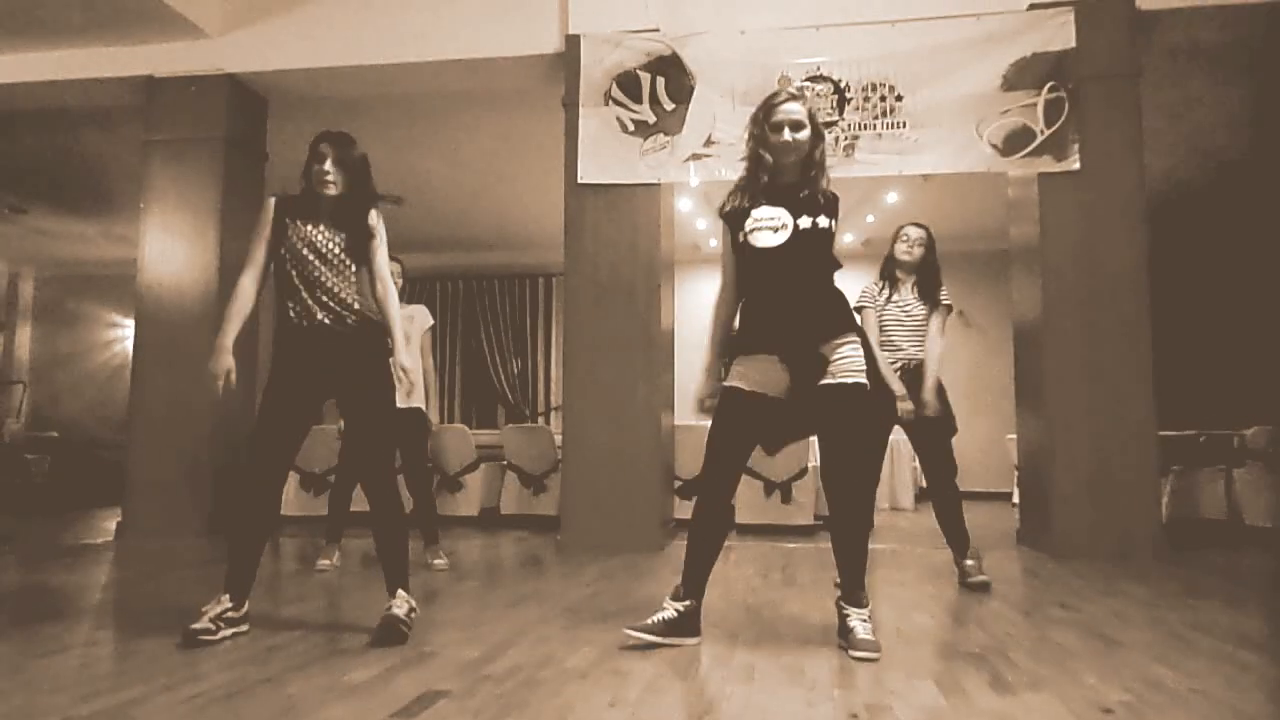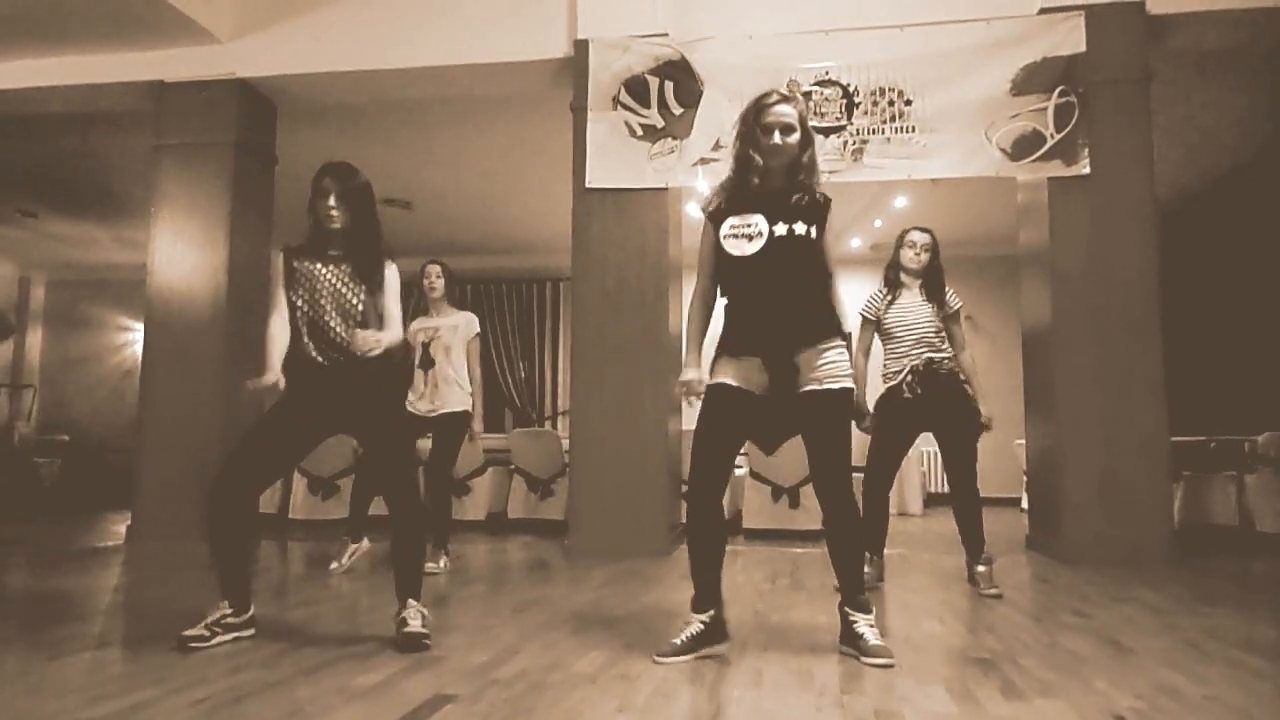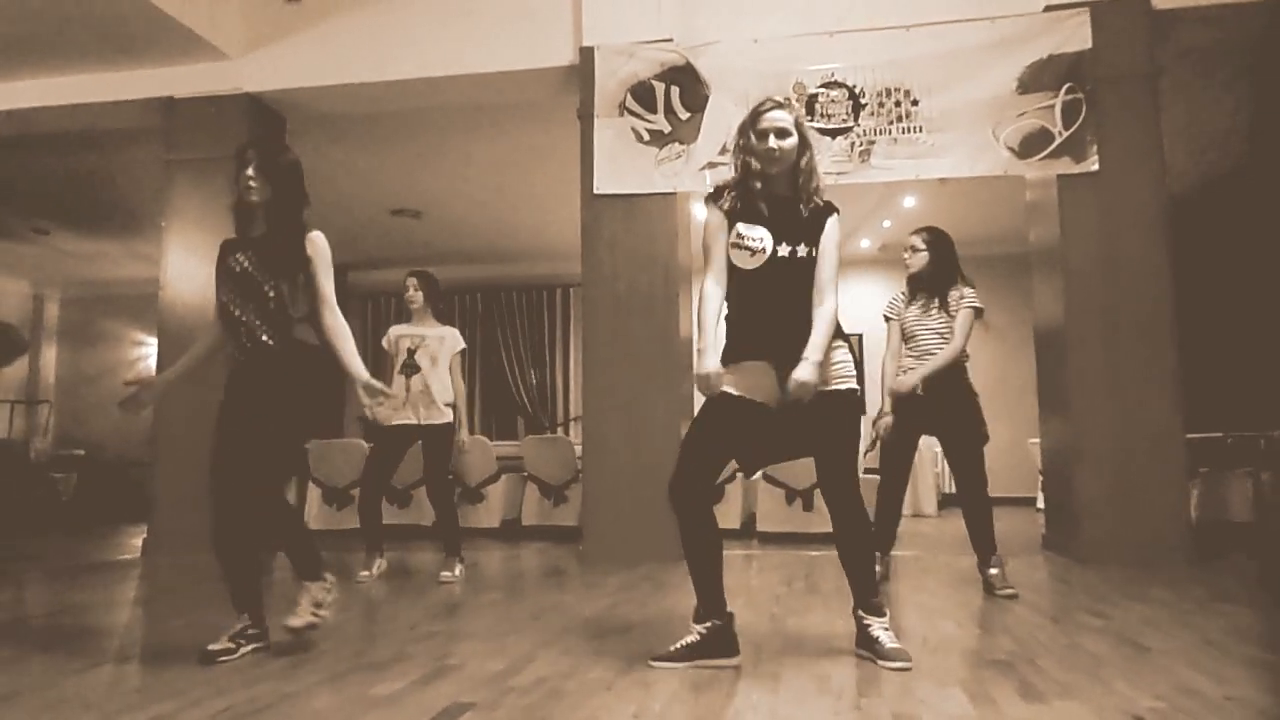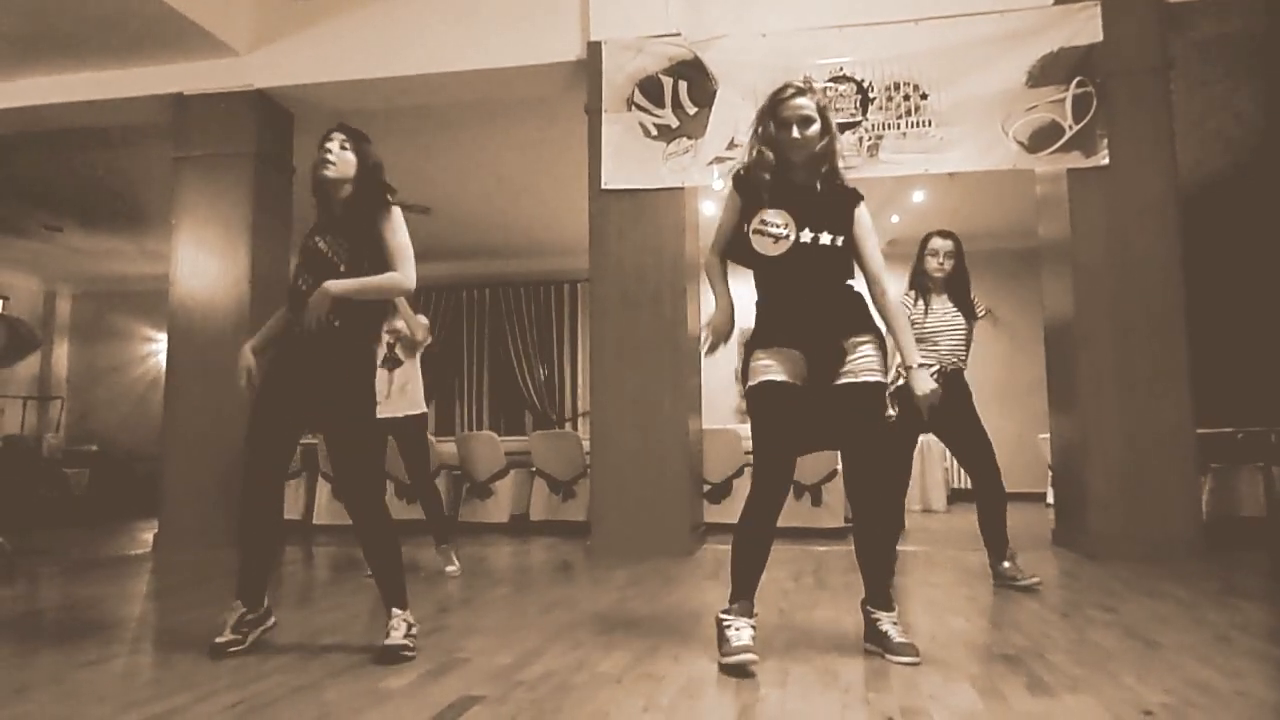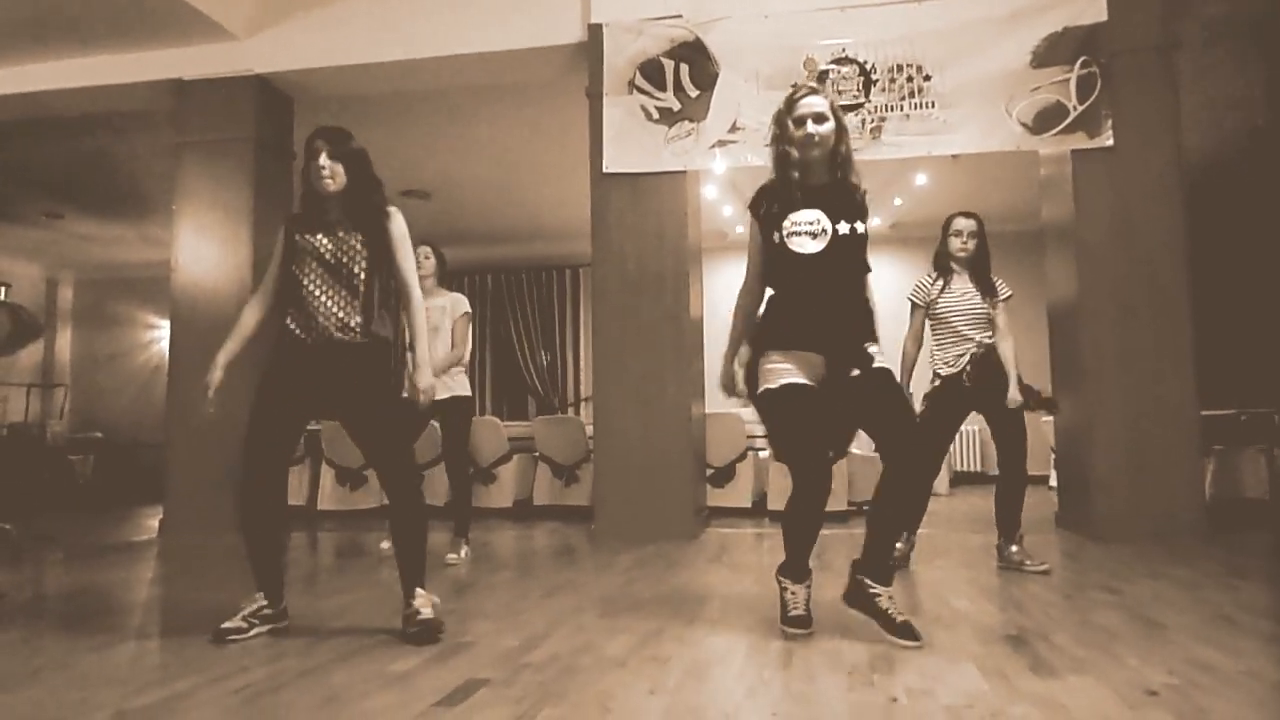
dt=1s
person 1, frame 1
left shoulder: (825, 201)
right shoulder: (742, 203)
right elbow: (730, 293)
right wrist: (710, 371)
left hip: (831, 350)
right hip: (760, 355)
left knee: (849, 482)
right knee: (715, 479)
left ankle: (854, 610)
right ankle: (685, 606)
person 1, frame 2
left shoulder: (814, 204)
right shoulder: (726, 203)
left elbow: (828, 289)
right elbow: (705, 285)
left wrist: (852, 375)
right wrist: (692, 360)
left hip: (815, 348)
right hip: (741, 354)
left knee: (835, 487)
right knee: (703, 483)
left ankle: (856, 616)
right ankle: (707, 615)
person 1, frame 3
left shoulder: (821, 215)
right shoulder: (727, 203)
left elbow: (825, 294)
right elbow: (714, 280)
left wrist: (812, 362)
right wrist: (706, 352)
left hip: (815, 366)
right hip: (747, 365)
left knee: (841, 492)
right knee: (686, 486)
left ankle: (871, 620)
right ankle: (714, 627)
person 1, frame 4
left shoulder: (846, 200)
right shoulder: (751, 184)
left elbow: (881, 284)
right elbow: (717, 250)
left wrist: (914, 365)
right wrist: (722, 303)
left hip: (851, 343)
right hip: (778, 346)
left knee: (869, 482)
right knee: (770, 480)
left ankle: (880, 614)
right ankle: (738, 615)
person 1, frame 5
left shoulder: (853, 197)
right shoulder: (770, 201)
right elbow: (753, 286)
left wrist: (875, 345)
right wrist: (730, 358)
left hip: (853, 346)
right hip: (789, 350)
left knee: (906, 454)
right knee: (812, 479)
left ankle: (871, 581)
right ankle: (794, 581)
person 2, frame 1
left shoulder: (367, 220)
right shoulder: (279, 210)
left elbow: (384, 283)
right elbow: (252, 276)
left wrist: (400, 344)
right wrist: (224, 344)
left hip: (361, 353)
right hip: (298, 352)
left knee: (376, 474)
right knee: (261, 472)
left ankle: (399, 596)
right ankle: (233, 600)
person 2, frame 2
left shoulder: (380, 265)
right shoulder: (289, 260)
left elbow: (393, 327)
right elbow: (280, 318)
left wrist: (380, 339)
right wrist: (274, 369)
left hip: (370, 388)
right hip: (309, 389)
left knee: (404, 496)
right knee: (228, 490)
left ankle: (410, 606)
right ankle: (237, 609)
person 2, frame 3
left shoulder: (308, 240)
right shoulder: (230, 250)
left elbow: (327, 312)
right elbow: (223, 328)
left wrist: (358, 372)
right wrist: (164, 379)
left hip: (294, 375)
right hip: (246, 380)
left knee: (257, 491)
right knee: (227, 498)
left ankle: (316, 578)
right ankle: (250, 619)
person 2, frame 4
left shoulder: (380, 213)
right shoulder: (318, 228)
left elbow: (405, 279)
left wrist: (335, 287)
right wrist: (253, 344)
left hip: (344, 365)
right hip: (289, 364)
left knee: (359, 490)
right knee: (258, 484)
left ankle: (399, 614)
right ankle: (250, 607)
person 2, frame 5
left shoulder: (385, 220)
right shoulder: (294, 230)
left elbow: (409, 291)
right elbow: (264, 298)
left wrist: (420, 361)
right wrist: (221, 358)
left hip: (362, 366)
right hip: (295, 365)
left knee: (402, 478)
right knee: (258, 480)
left ankle: (415, 596)
right ankle: (270, 601)
person 3, frame 1
left shoulder: (936, 294)
right shoulder: (873, 292)
left elbow: (935, 344)
right elbow: (872, 345)
left wrist: (928, 389)
left hip: (921, 386)
left knee: (941, 473)
left ankle: (965, 557)
person 3, frame 2
left shoulder: (943, 296)
right shoulder: (878, 299)
left elbow: (961, 351)
right elbow: (862, 355)
left wrist: (978, 400)
right wrist: (861, 405)
left hip: (945, 390)
right hip: (898, 395)
left knee: (963, 477)
right knee: (876, 478)
left ankle: (978, 563)
right ankle: (872, 562)
person 3, frame 3
left shoulder: (962, 295)
right shoulder: (900, 302)
left elbow: (957, 347)
right elbow: (891, 357)
left wrist: (916, 377)
right wrist: (886, 409)
left hip: (950, 392)
right hip: (905, 396)
left knee: (972, 479)
right knee: (892, 480)
left ankle: (990, 566)
right ankle: (879, 560)
person 3, frame 4
left shoulder: (968, 303)
right shoulder: (908, 302)
right wrist: (887, 396)
left hip: (954, 394)
left knee: (988, 475)
right knee: (894, 479)
left ankle: (1002, 561)
person 3, frame 5
left shoulder: (992, 285)
right shoulder: (927, 285)
left elbow: (1005, 337)
right elbow: (913, 342)
left wrist: (1014, 385)
right wrist: (902, 391)
left hip: (993, 378)
right hip: (949, 383)
left knee: (1014, 461)
right knee: (922, 462)
left ankle: (1009, 545)
right ankle: (903, 540)
person 4, frame 1
left shoulder: (418, 314)
left elbow: (427, 361)
left wrist: (433, 405)
left hip: (409, 405)
left knee: (417, 473)
right knee: (348, 473)
left ankle: (432, 543)
right ankle: (332, 542)
person 4, frame 2
left shoulder: (466, 320)
right shoulder: (416, 326)
left elbow: (475, 370)
right elbow: (416, 368)
left wrist: (477, 415)
left hip: (453, 409)
right hip: (416, 407)
left knee: (438, 477)
left ankle: (440, 549)
right ankle: (355, 538)
person 4, frame 3
left shoulder: (450, 335)
right shoulder: (395, 333)
left elbow: (457, 382)
right elbow: (391, 377)
left wrist: (463, 425)
right wrist: (376, 403)
left hip: (437, 419)
right hip: (397, 418)
left knee: (438, 490)
right knee: (370, 485)
left ankle: (453, 557)
right ankle: (375, 554)
person 4, frame 4
left shoulder: (416, 322)
left elbow: (420, 337)
left wrist: (399, 300)
left hip: (410, 411)
right hip: (372, 412)
left knee: (422, 479)
left ankle: (445, 546)
person 4, frame 5
left shoulder: (456, 301)
left elbow: (459, 353)
left wrist: (427, 370)
left hip: (453, 393)
left knee: (456, 467)
left ankle: (460, 538)
